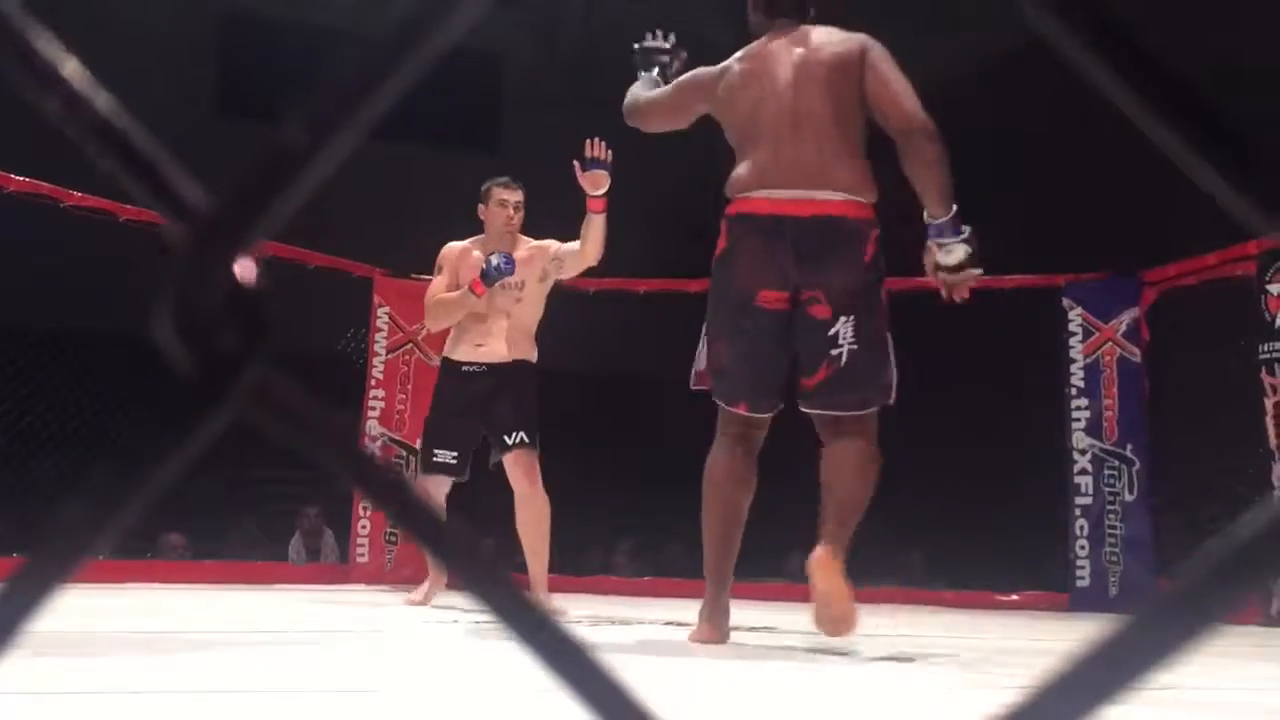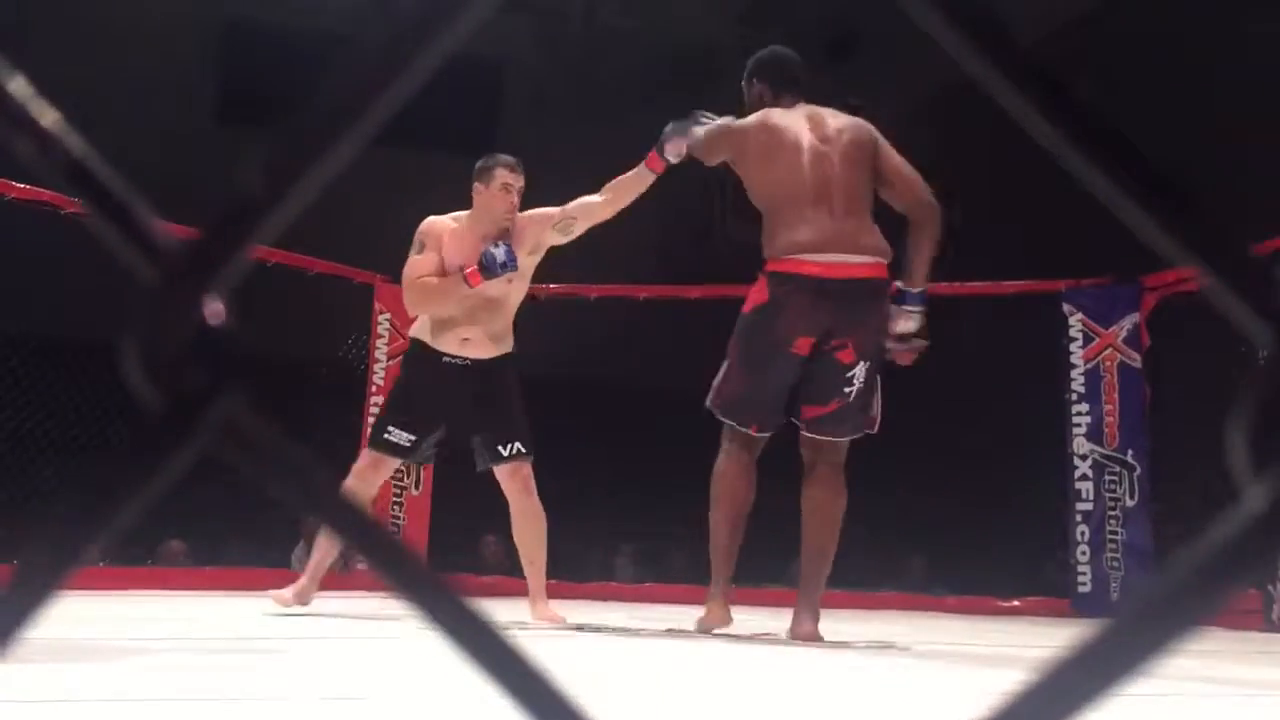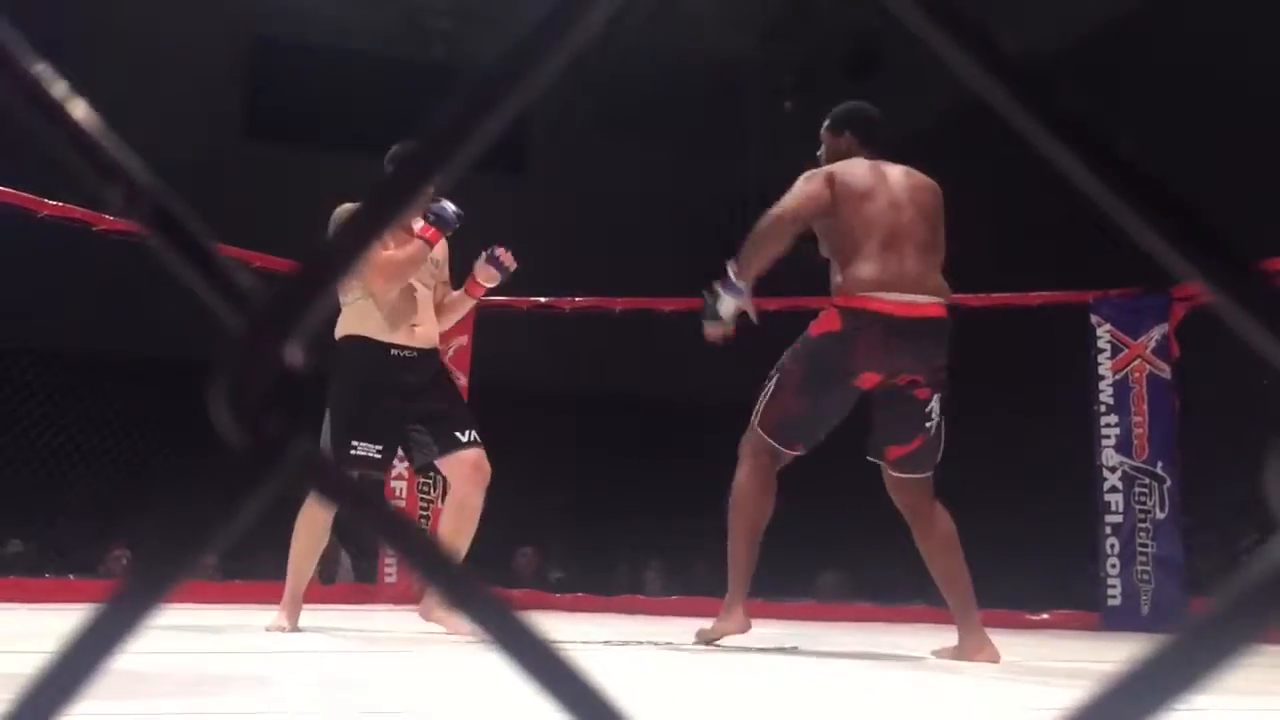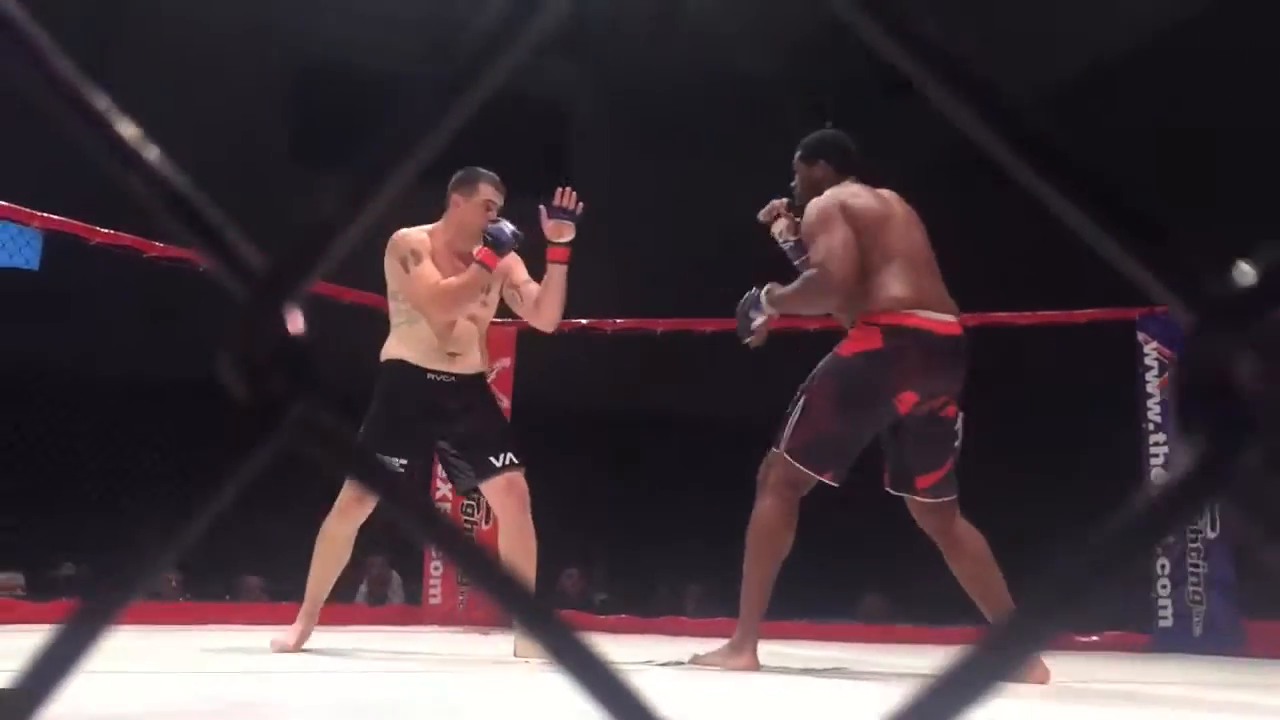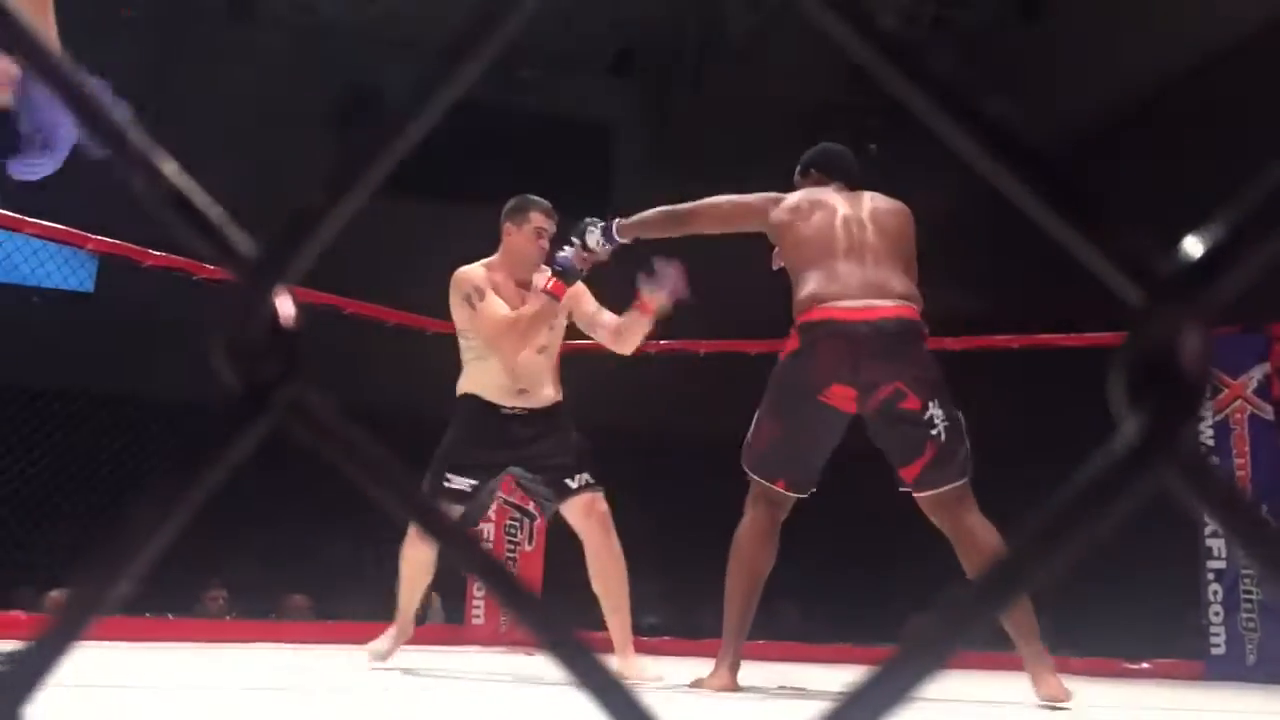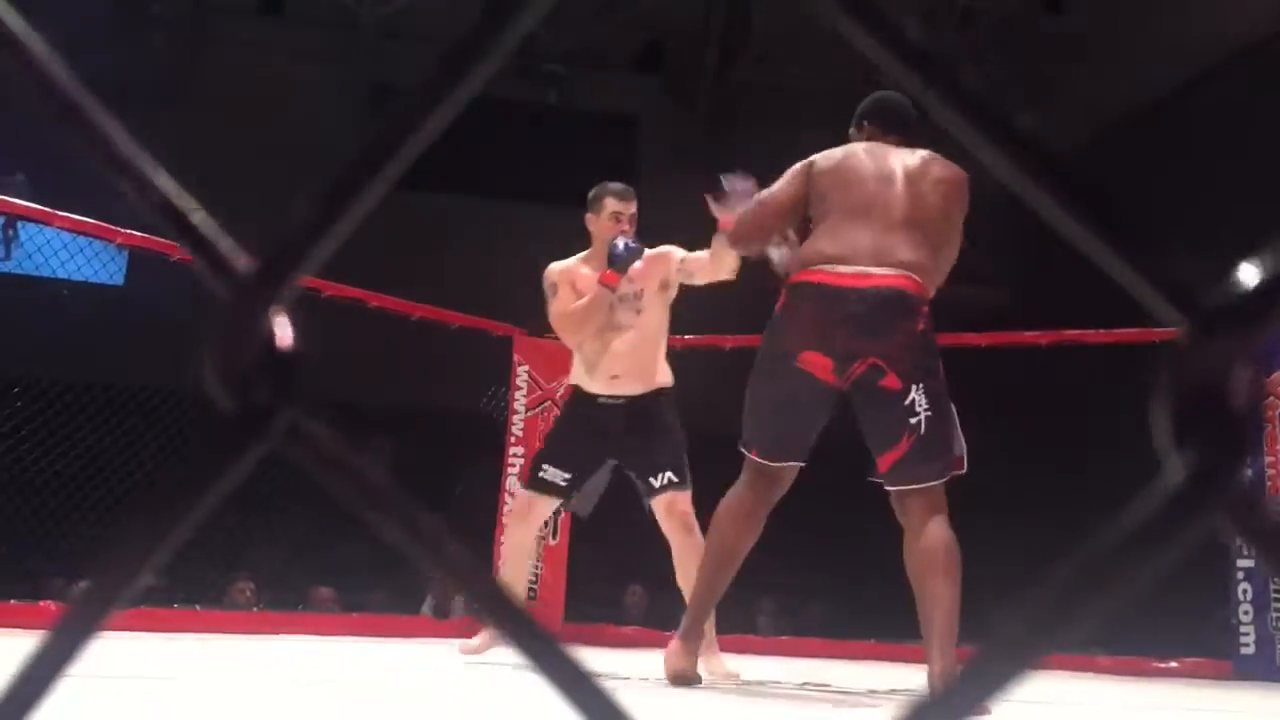
dt=0.5s
person 1, frame 1
left shoulder: (721, 75)
left elbow: (637, 112)
right elbow: (916, 132)
left wrist: (652, 69)
right wrist: (946, 227)
left hip: (754, 233)
right hip: (840, 232)
left knee: (738, 430)
right knee: (852, 425)
left ankle: (714, 608)
right ankle: (832, 548)
person 1, frame 2
left shoulder: (742, 131)
right shoulder: (858, 130)
left elbow: (693, 143)
right elbow: (924, 209)
left wrist: (707, 128)
right wrist: (909, 297)
left hip: (791, 286)
right hip: (862, 290)
left knee: (741, 439)
right knee: (825, 456)
left ankle: (719, 596)
right ankle: (807, 611)
person 1, frame 3
left shoulder: (829, 179)
right shoulder: (927, 189)
left elbow: (777, 226)
left wrist: (734, 284)
left hip: (858, 323)
right hip: (925, 327)
left knee: (759, 453)
right knee: (912, 488)
left ankle: (734, 608)
right ankle: (975, 634)
person 1, frame 4
left shoulder: (827, 206)
right shoulder: (895, 206)
left elbow: (835, 283)
left wrist: (767, 301)
right wrist: (796, 244)
left hip: (887, 345)
right hip: (943, 350)
left knee: (779, 481)
right knee: (938, 512)
left ankle: (742, 644)
person 1, frame 5
left shoulder: (784, 207)
right shoulder: (898, 212)
left elbow: (679, 217)
left wrist: (614, 230)
left hip: (824, 342)
right hip: (901, 341)
left knee: (766, 504)
right knee: (955, 509)
left ankle: (725, 667)
right ankle: (1038, 664)
person 1, frame 6
left shoulder: (822, 163)
right shoulder: (949, 177)
left elbow: (740, 234)
left hip: (811, 308)
right hip: (895, 316)
left knee: (761, 481)
right knee: (922, 506)
left ankle: (686, 642)
right ankle: (947, 682)
person 2, frame 1
left shoulder: (543, 256)
right shoulder: (454, 255)
left elbow: (589, 256)
right elbow: (432, 318)
left wrist: (597, 196)
right wrist: (481, 286)
left hip: (511, 377)
right hip: (456, 376)
left knee: (524, 470)
right knee: (432, 487)
left ankle: (540, 589)
right ankle: (437, 574)
person 2, frame 2
left shoulder: (535, 230)
right shoulder: (436, 230)
left elbow: (601, 204)
right elbow: (414, 300)
left wrist: (658, 160)
right wrist: (476, 276)
left hip: (490, 373)
right hip: (429, 365)
left knee: (519, 482)
right knee: (369, 470)
left ankle: (539, 598)
right ankle: (308, 580)
person 2, frame 3
left shoulder: (432, 234)
right shoulder: (353, 218)
right elbow: (385, 277)
left wrist: (481, 284)
right wrist: (431, 234)
left hip: (424, 365)
right hip: (366, 360)
left knee: (473, 473)
left ankle: (436, 596)
right ankle: (290, 604)
person 2, frame 4
left shoulder: (500, 257)
right shoulder: (409, 243)
left elbow: (544, 319)
right elbow: (439, 304)
left wrist: (559, 247)
right wrist: (489, 260)
left hip: (468, 390)
right hip: (407, 384)
left knee: (513, 496)
right knee: (354, 502)
left ankle: (527, 628)
right ankle: (306, 618)
person 2, frame 5
left shoulder: (564, 285)
right shoulder: (469, 280)
left elbow: (619, 336)
right elbow: (508, 337)
left wrist: (650, 303)
right wrist: (553, 287)
left hip: (545, 419)
right hip: (482, 416)
left knee: (595, 518)
left ankle: (625, 650)
right ankle: (401, 626)
person 2, frame 6
left shoulder: (663, 262)
right shoulder: (562, 274)
left elbow: (721, 267)
right elbow: (576, 335)
right wrist: (611, 275)
left hip: (650, 410)
right hip: (587, 409)
left knee: (679, 520)
right knee: (525, 513)
left ankle: (710, 646)
right ankle: (496, 624)
